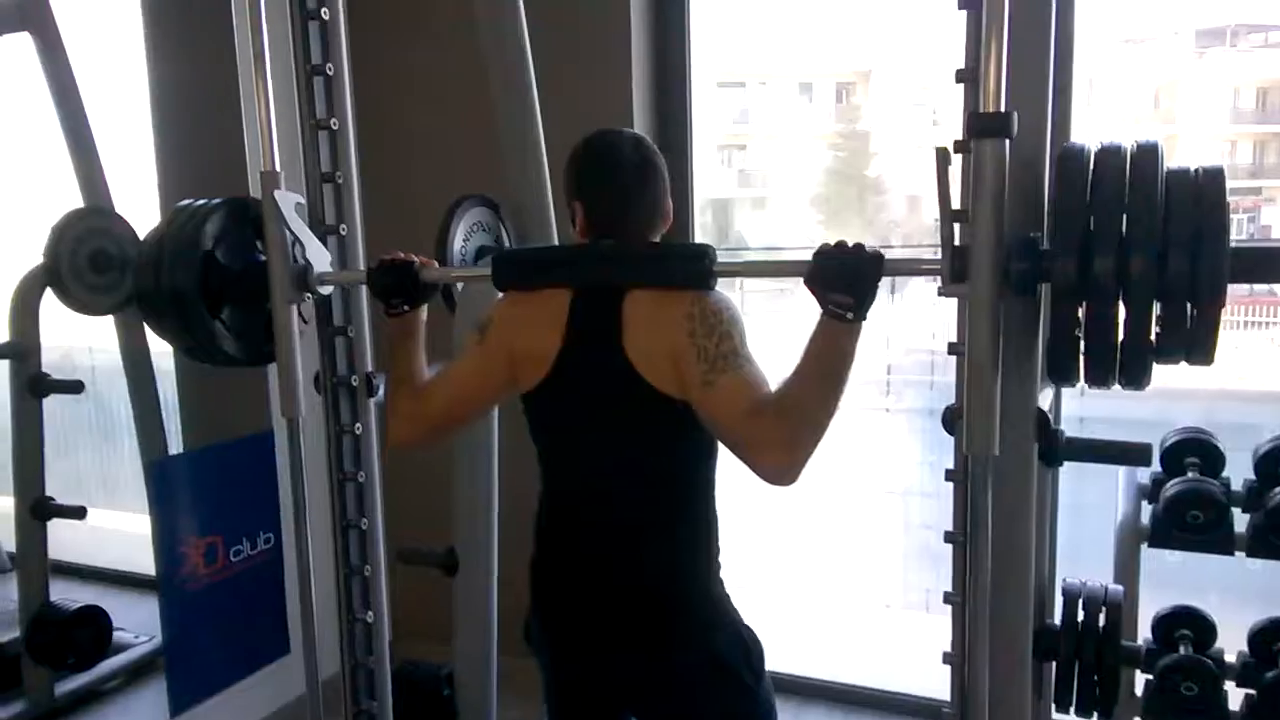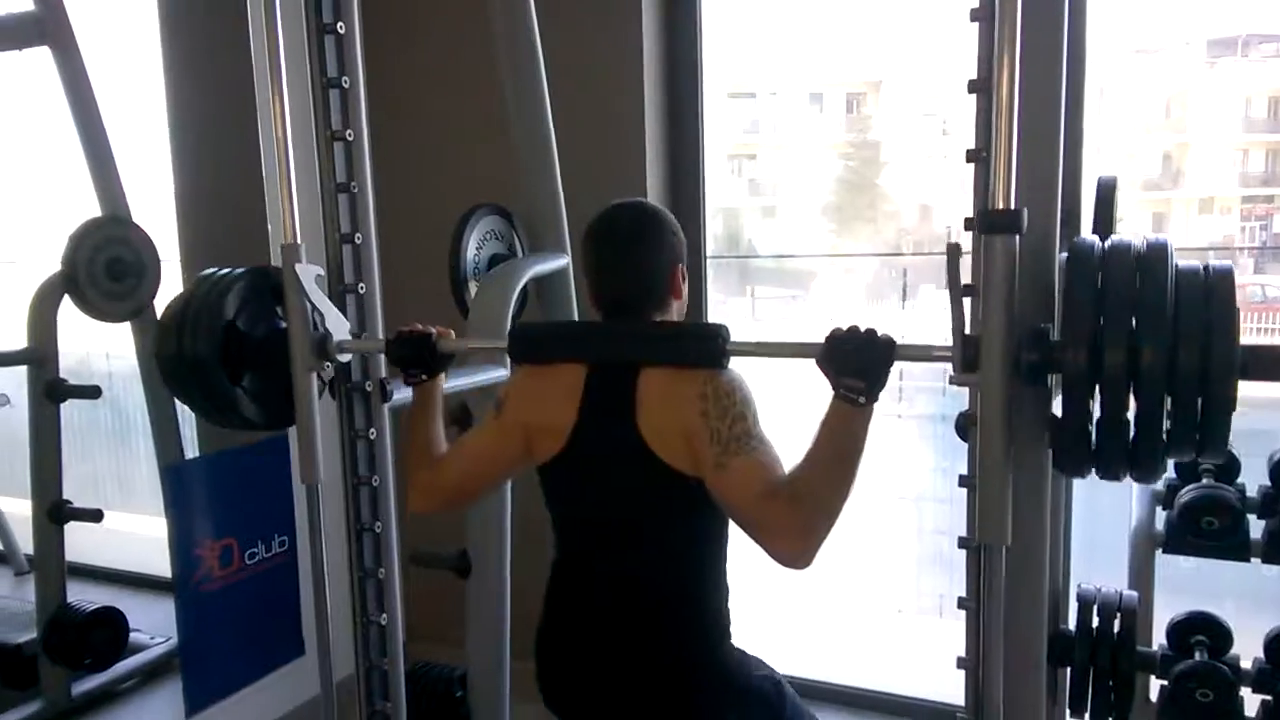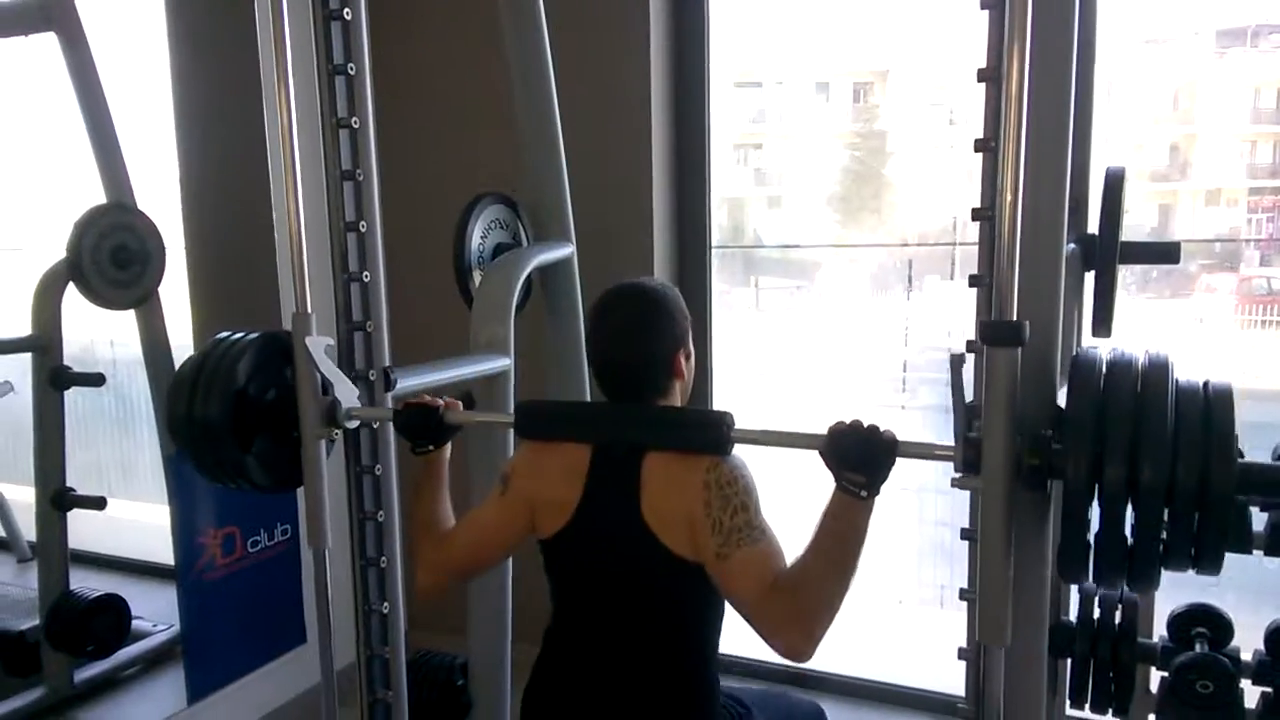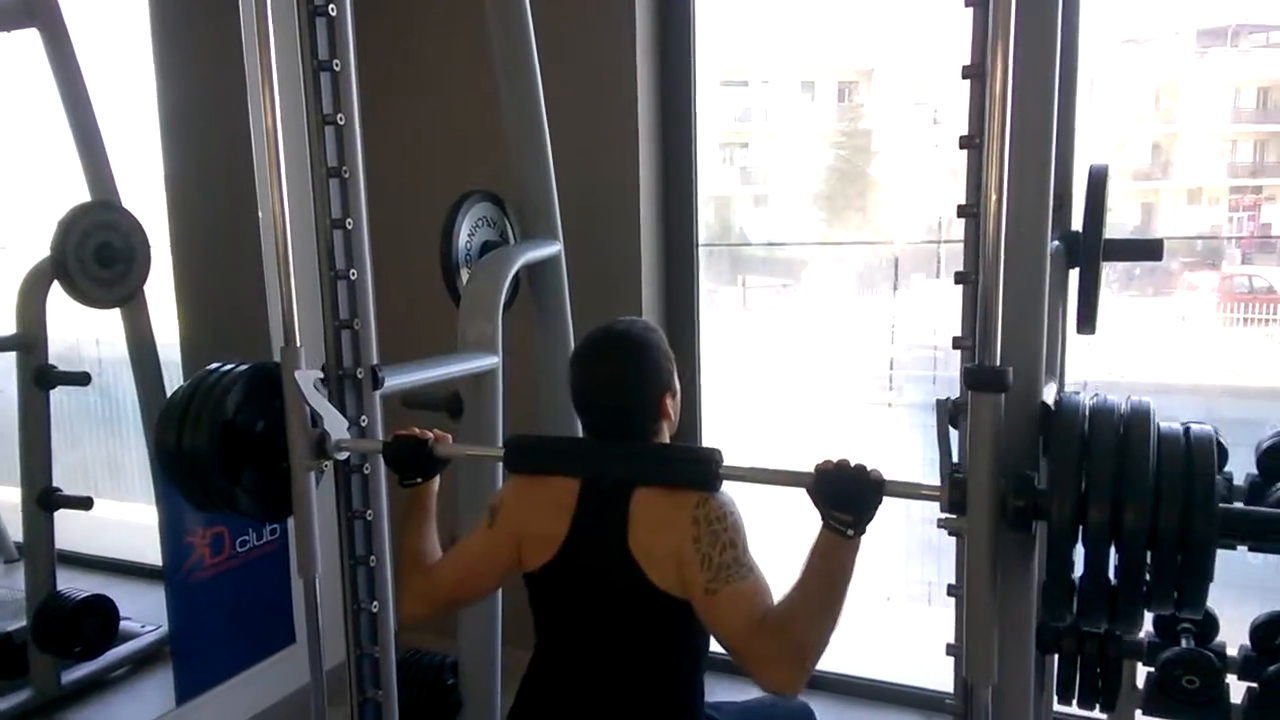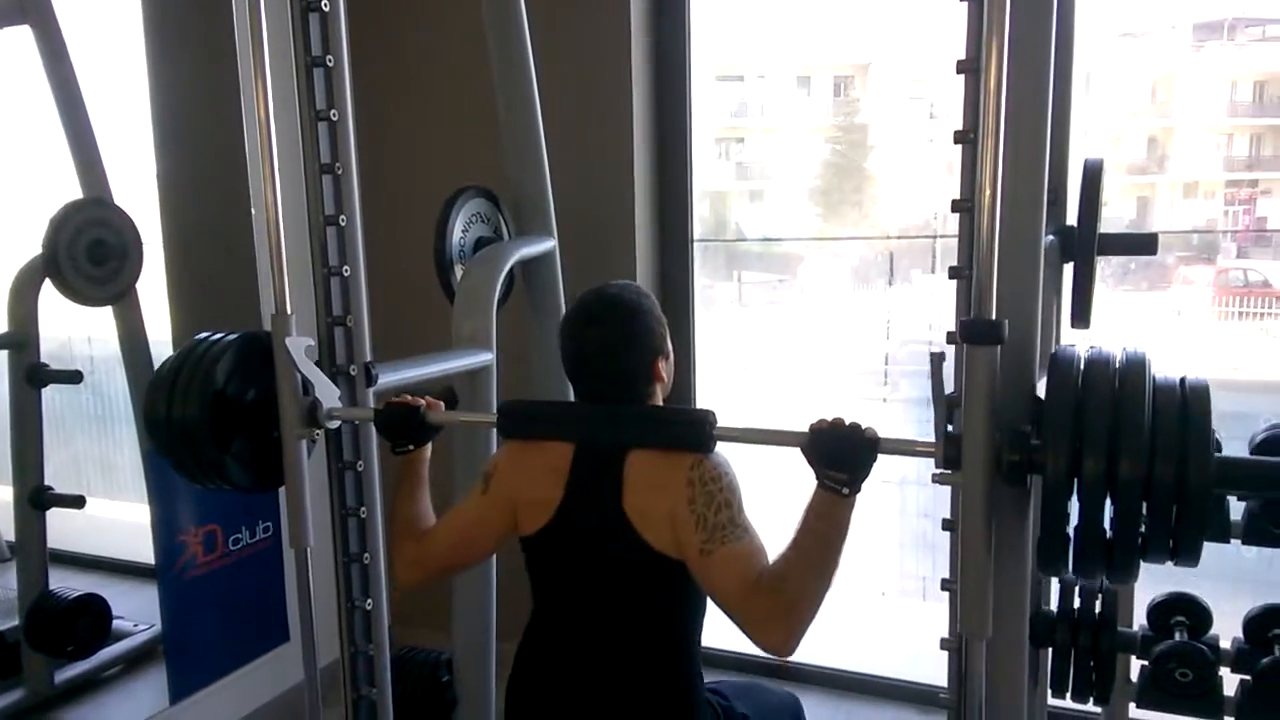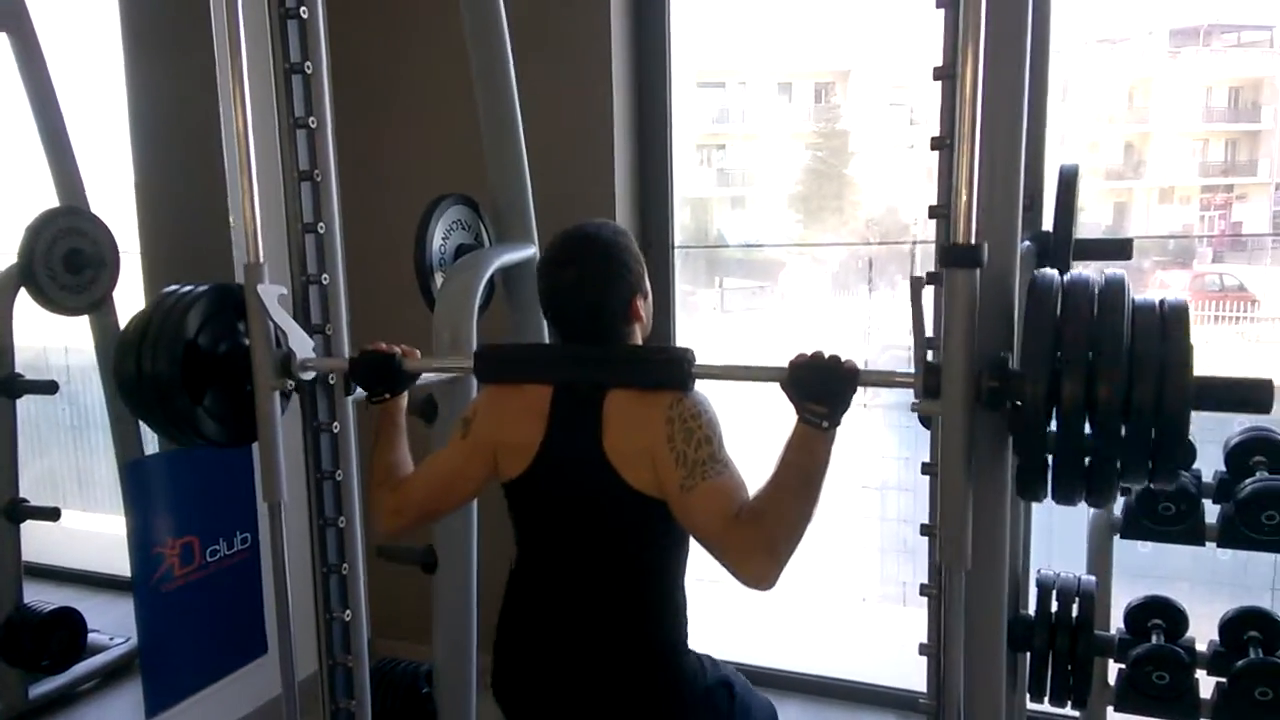
dt=0.3s
person 1, frame 1
left shoulder: (525, 312)
right shoulder: (687, 310)
left elbow: (409, 421)
right elbow: (778, 452)
left wrist: (407, 310)
right wrist: (841, 314)
left hip: (566, 611)
right hip: (678, 618)
person 1, frame 2
left shoulder: (540, 383)
right shoulder: (699, 389)
left elbow: (428, 493)
right elbow: (791, 535)
left wrist: (426, 381)
right wrist: (852, 398)
left hip: (570, 672)
person 1, frame 3
left shoulder: (545, 461)
right shoulder: (702, 474)
left elbow: (432, 568)
right elbow: (793, 628)
left wrist: (435, 450)
right wrist: (854, 492)
person 1, frame 4
left shoulder: (532, 494)
right shoulder: (691, 510)
left elbow: (418, 600)
right elbow: (781, 668)
left wrist: (422, 482)
right wrist: (841, 529)
person 1, frame 5
left shoulder: (526, 460)
right shoulder: (686, 472)
left elbow: (413, 563)
right elbow: (775, 625)
left wrist: (414, 448)
right wrist: (835, 488)
person 1, frame 6
left shoulder: (506, 403)
right shoulder: (664, 411)
left elbow: (394, 510)
right elbow: (754, 557)
left wrist: (390, 398)
right wrist: (816, 421)
left hip: (525, 676)
